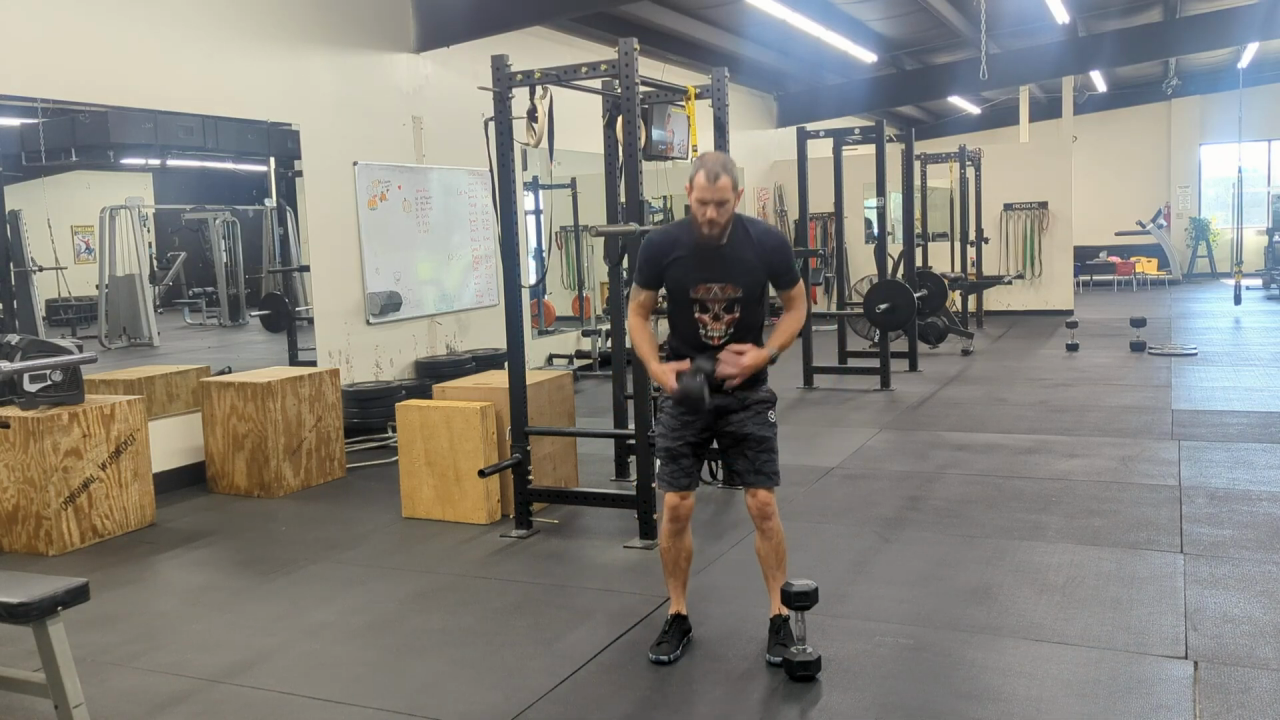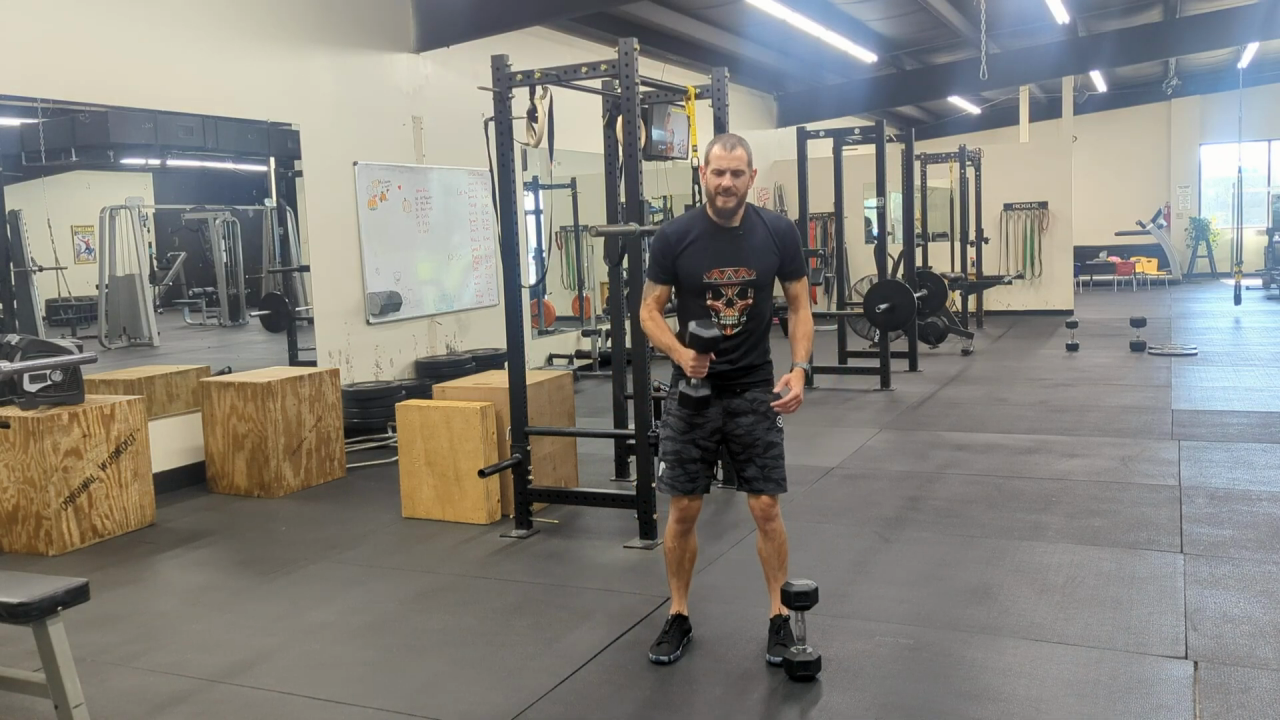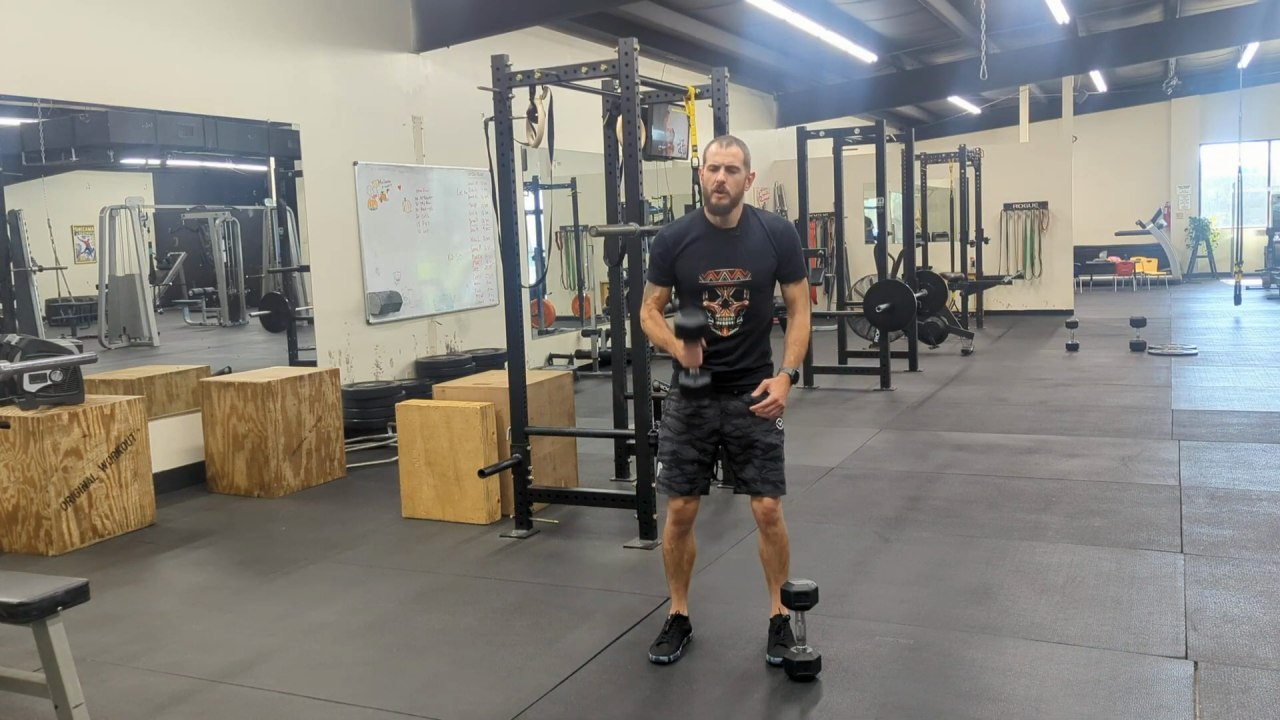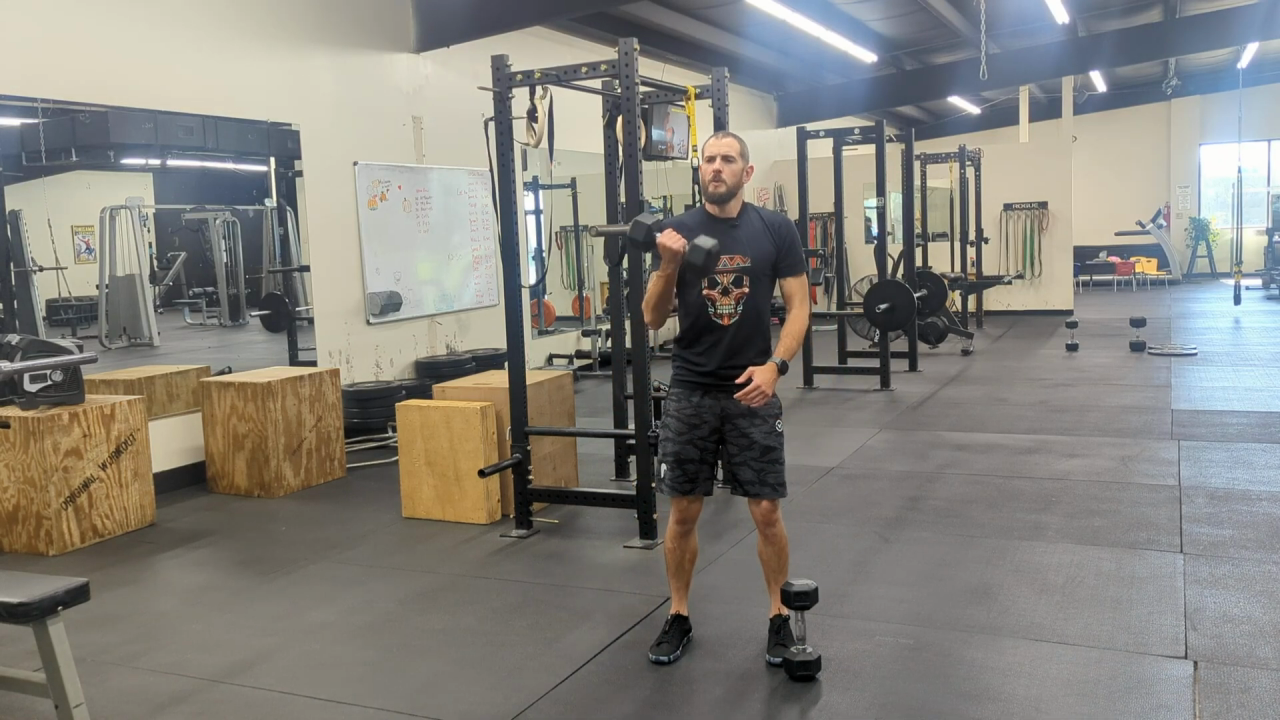
dt=0.4s
person 1, frame 1
left shoulder: (767, 243)
right shoulder: (661, 245)
left elbow: (796, 306)
right elbow: (637, 313)
left wrist: (763, 355)
right wrist: (656, 368)
left hip: (748, 392)
right hip: (683, 391)
left knee: (763, 505)
right knee: (676, 507)
left ankle: (779, 616)
right ankle: (678, 616)
person 1, frame 2
left shoulder: (778, 232)
right shoulder: (674, 236)
left elbow: (799, 304)
right elbow: (649, 310)
left wrist: (799, 369)
right wrist: (680, 354)
left hip: (755, 392)
left knee: (765, 509)
right knee: (683, 510)
left ankle: (780, 617)
right ankle: (678, 616)
person 1, frame 3
left shoulder: (777, 234)
right shoulder: (673, 239)
left elbow: (798, 310)
right elbow: (650, 310)
left wrist: (786, 374)
right wrist: (678, 348)
left hip: (752, 394)
right hip: (691, 394)
left knee: (768, 511)
right knee: (679, 512)
left ankle: (780, 617)
right ankle: (678, 617)
person 1, frame 4
left shoulder: (775, 228)
right shoulder: (677, 229)
left elbow: (798, 306)
right elbow: (653, 318)
left wrist: (774, 365)
right wrist: (668, 266)
left hip: (752, 391)
right hip: (690, 392)
left knee: (766, 512)
right knee: (683, 512)
left ankle: (779, 617)
right ankle: (678, 617)
